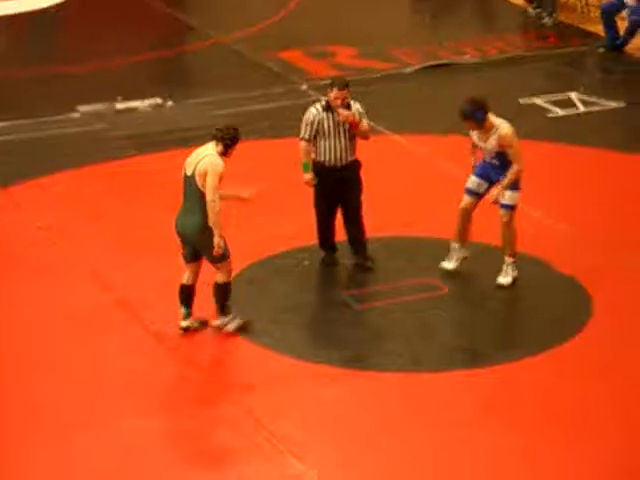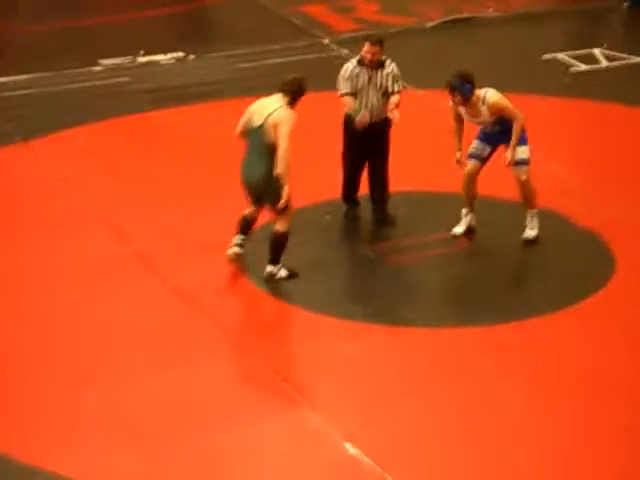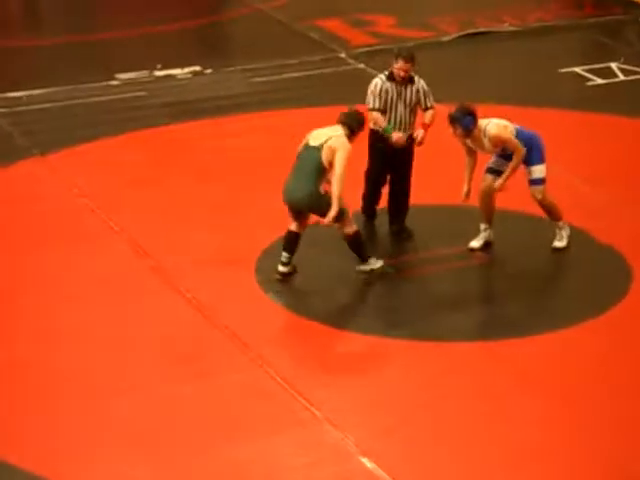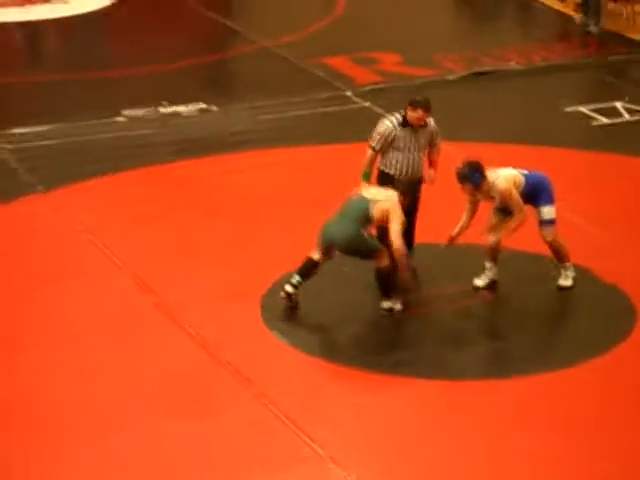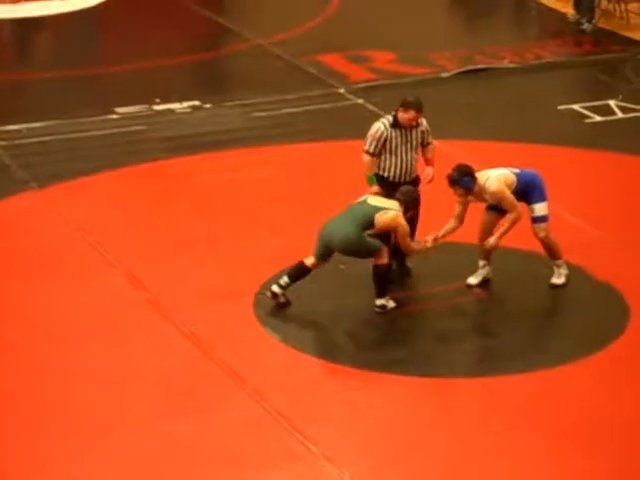
dt=0.3s
person 1, frame 1
left shoulder: (355, 108)
right shoulder: (315, 113)
left elbow: (366, 135)
right elbow: (305, 142)
left wrist: (352, 121)
right wrist: (307, 169)
left hip: (349, 168)
right hip: (324, 170)
left knee: (354, 211)
right knee: (325, 213)
left ankle: (360, 253)
right ankle: (328, 251)
person 1, frame 2
left shoulder: (390, 68)
right shoulder: (350, 68)
left elbow: (396, 93)
right elbow: (345, 97)
left wrist: (393, 108)
right wrist: (358, 112)
left hip: (379, 125)
right hip: (356, 125)
left knee: (379, 168)
right knee: (352, 166)
left ankle: (380, 209)
right ankle: (351, 204)
person 1, frame 3
left shoulder: (419, 84)
right shoulder: (379, 83)
left elbow: (430, 109)
right elbow: (374, 113)
left wrist: (423, 129)
right wrist: (391, 132)
left hip: (406, 141)
right hip: (381, 139)
left knee: (402, 183)
right knee: (375, 179)
left ankle: (398, 223)
right ankle: (368, 216)
person 1, frame 4
left shoulder: (429, 125)
right shoulder: (389, 125)
left elbow: (434, 145)
right elbow: (372, 151)
left wrist: (432, 168)
right wrist: (366, 179)
left hip: (413, 182)
right hip: (389, 181)
left knee: (409, 225)
person 1, frame 5
left shoulder: (422, 125)
right shoulder: (382, 128)
left elbow: (427, 144)
right elbow: (368, 156)
left wrist: (430, 165)
right wrist: (371, 183)
left hip: (410, 182)
right hip: (385, 183)
left knee: (410, 223)
left ankle: (399, 258)
person 2, frame 1
left shoulder: (195, 155)
right shoulder: (215, 162)
right elbow: (212, 201)
left wrist: (237, 195)
right wrist: (217, 234)
left hip: (182, 223)
right hip: (200, 226)
left knee: (191, 271)
right knee: (224, 269)
left ankle: (186, 319)
right ankle: (224, 318)
person 2, frame 2
left shoulder: (257, 104)
right shoulder: (286, 115)
left elbow: (240, 131)
right elbow: (283, 150)
right wrist: (286, 185)
left hip: (247, 171)
right hip: (266, 176)
left knee: (255, 207)
right knee: (282, 218)
left ankle: (237, 245)
right ankle: (273, 267)
person 2, frame 3
left shoulder: (315, 132)
right shoulder: (343, 144)
right elbow: (338, 174)
right wrist: (334, 207)
left hip: (290, 190)
right hip: (309, 194)
left knee: (299, 223)
right knee: (346, 221)
left ankle: (284, 266)
right ankle: (366, 262)
person 2, frame 4
left shoulder: (367, 188)
right shoulder: (395, 209)
right elbow: (397, 245)
right wrist: (403, 271)
left hip: (329, 229)
right hip: (347, 237)
left knee: (320, 254)
right knee: (382, 256)
left ankle: (291, 288)
right ankle: (388, 302)
person 2, frame 5
left shoulder: (370, 197)
right shoulder: (399, 221)
right elbow: (408, 248)
right wrist: (425, 245)
left hip: (328, 228)
right hip: (346, 238)
left knee: (316, 260)
right knee: (381, 253)
left ankle: (278, 289)
right ankle: (381, 300)
person 3, frame 1
left shoulder: (504, 132)
right shoulder: (475, 127)
left elbow: (518, 165)
left wrist: (499, 189)
right wrist: (474, 157)
left hip: (507, 172)
right hip: (486, 166)
left knee: (505, 219)
right knee: (464, 208)
left ankle: (510, 267)
right ankle: (458, 251)
person 3, frame 2
left shoulder: (491, 100)
right shoulder: (455, 105)
left elbow: (518, 118)
right elbow: (458, 123)
left wrist: (512, 150)
right wrist: (458, 149)
left hip: (512, 128)
right hip: (489, 131)
left knee: (522, 177)
right knee: (469, 173)
left ankle: (532, 220)
right ankle: (467, 218)
person 3, frame 3
left shoulder: (493, 133)
right shoulder: (464, 136)
left elbow: (520, 151)
right elbow: (471, 156)
left wrist: (504, 179)
right wrist: (467, 184)
left hip: (529, 146)
right hip: (506, 150)
left knee: (539, 196)
right knee: (485, 189)
left ankle: (562, 228)
right ankle: (485, 232)
person 3, frame 4
left shoulder: (501, 187)
right shoulder: (475, 189)
left elbow: (520, 215)
right elbow: (469, 213)
left wrist: (498, 236)
right wrist: (455, 234)
left hip: (539, 188)
right hip: (519, 190)
left knee: (548, 237)
right knee: (493, 228)
left ankle: (567, 270)
right ankle: (491, 270)
person 3, frame 5
left shoulder: (493, 188)
right shoulder: (465, 192)
left elbow: (516, 213)
right elbow: (457, 220)
left wrist: (498, 237)
right wrist: (437, 236)
left hip: (531, 185)
right hip: (511, 189)
left knee: (541, 234)
right knee: (484, 228)
left ankle: (560, 268)
right ankle: (484, 269)
